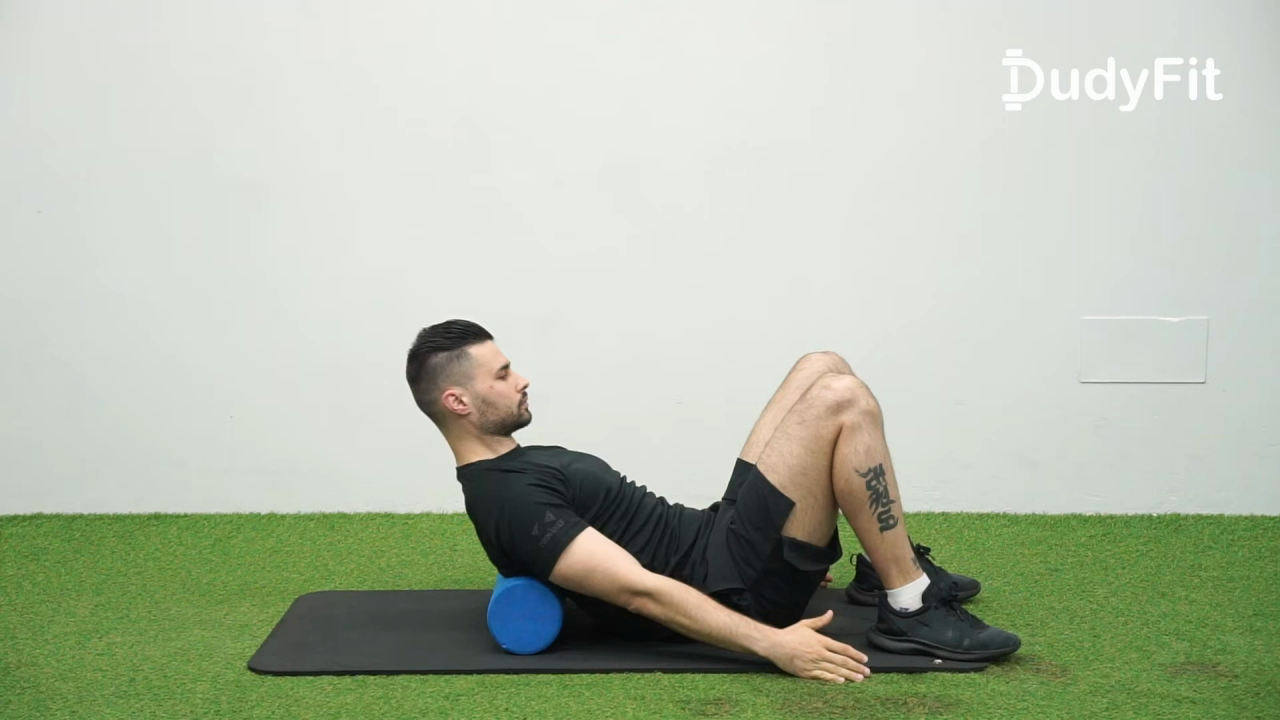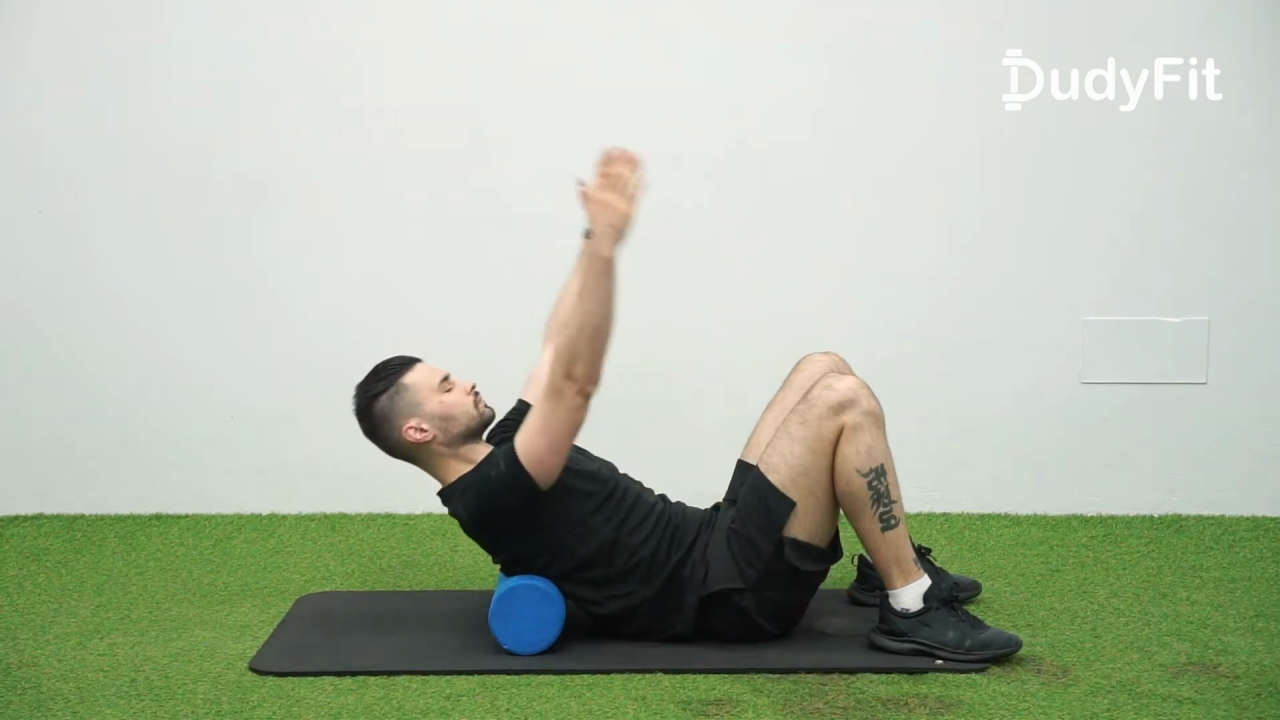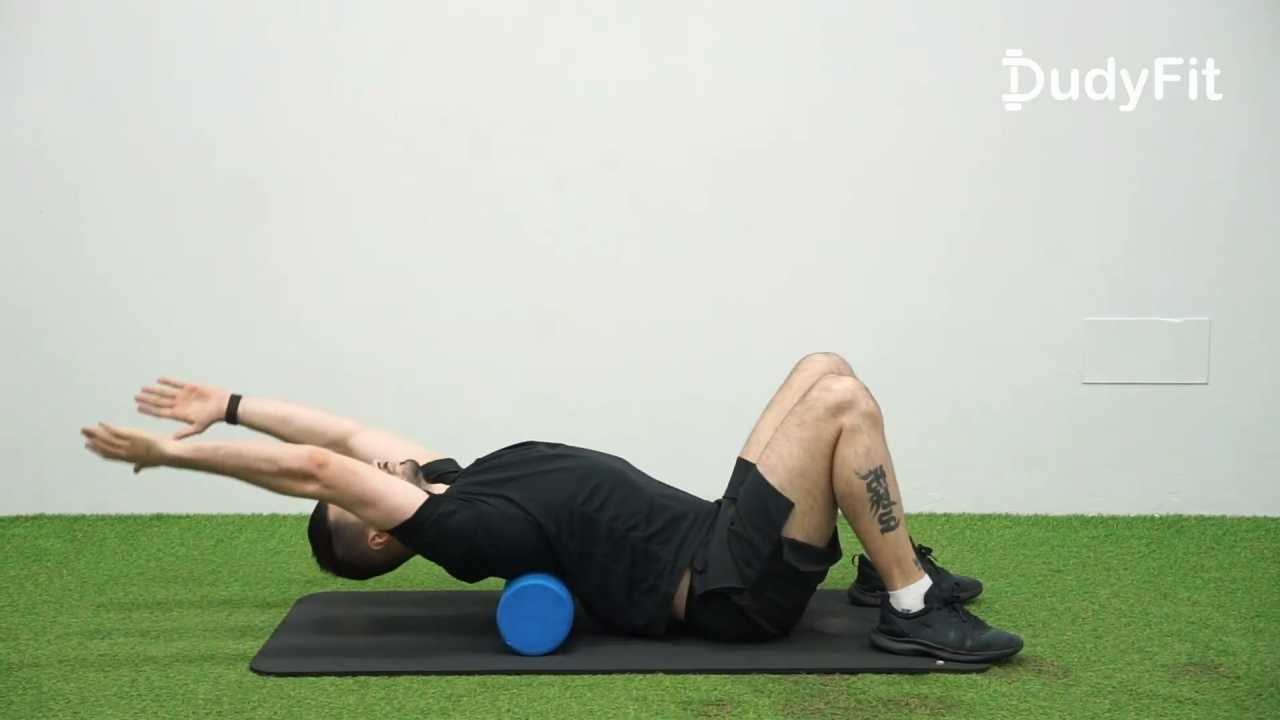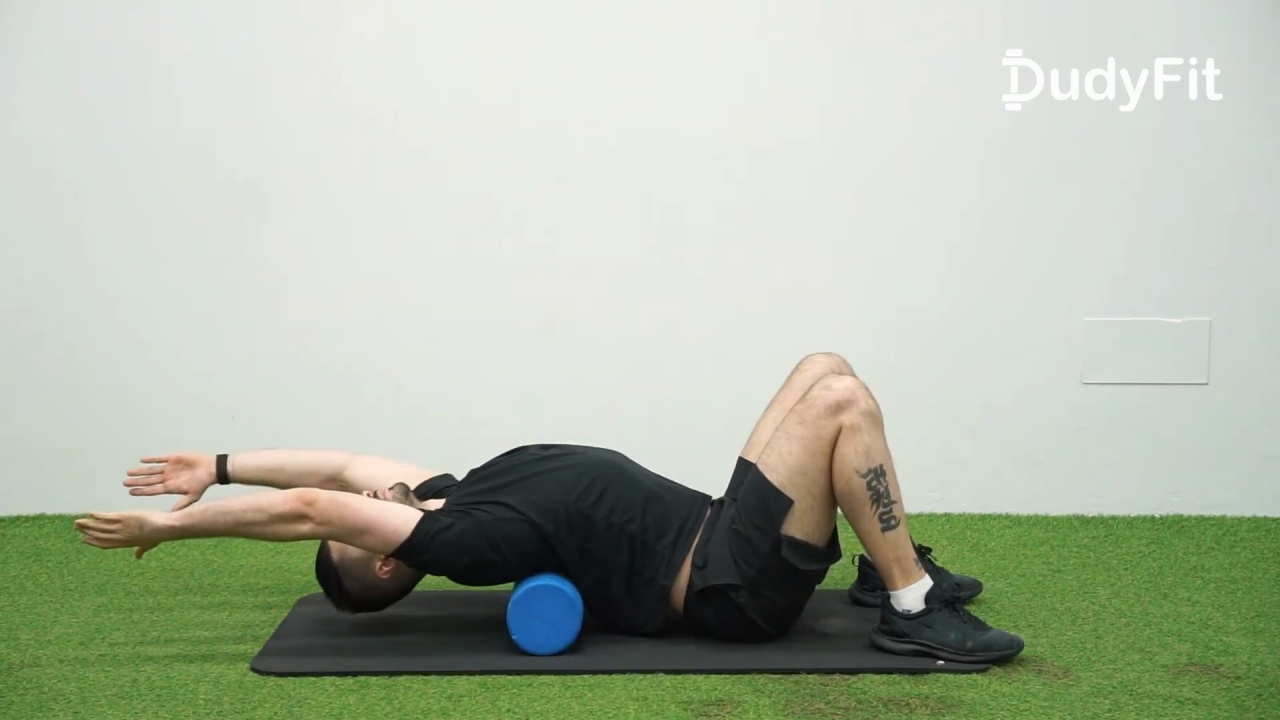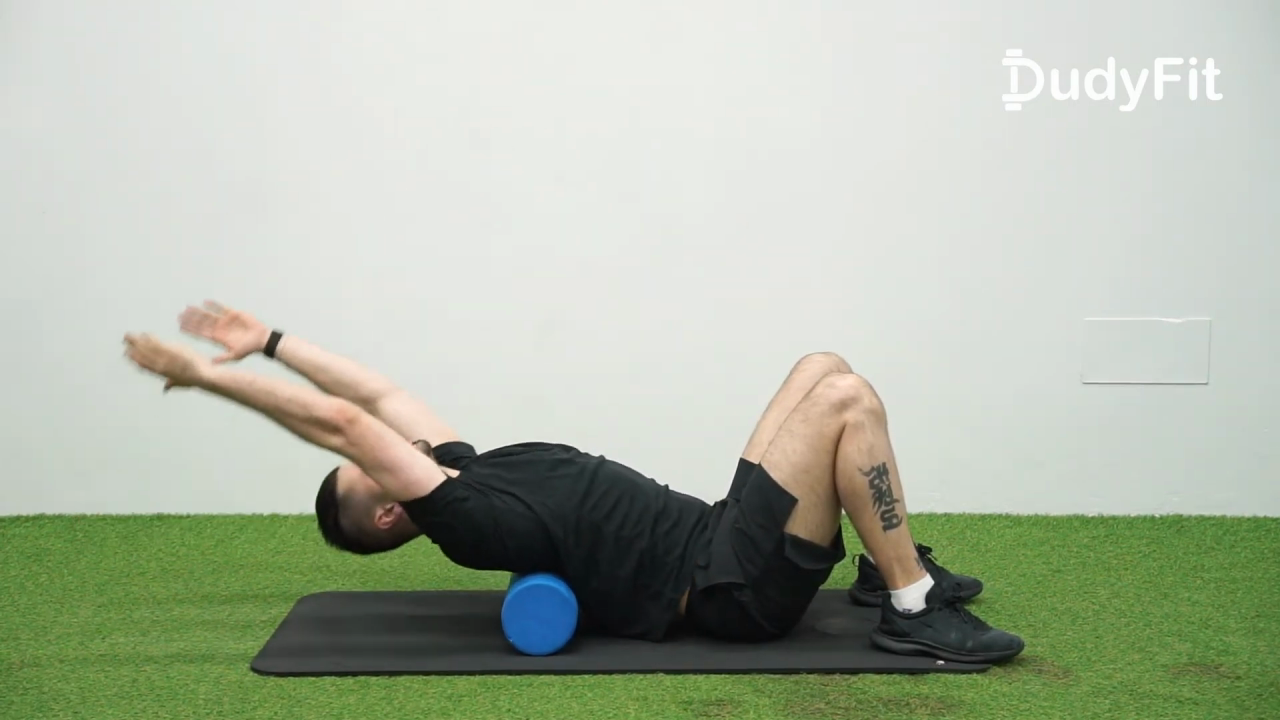
dt=1s
person 1, frame 1
left shoulder: (524, 468)
right shoulder: (509, 500)
right elbow: (641, 590)
right wrist: (773, 644)
left hip: (718, 539)
right hip: (738, 583)
left knee: (824, 370)
right knee: (845, 402)
left ankle: (890, 568)
right ankle: (911, 609)
person 1, frame 2
left shoulder: (501, 453)
right shoulder: (493, 496)
left elbow: (562, 354)
right elbow: (576, 380)
left wrist: (595, 237)
right wrist: (604, 245)
left hip: (713, 548)
right hip: (731, 590)
left knee: (824, 370)
right knee: (844, 402)
left ankle: (895, 573)
right ankle: (913, 609)
person 1, frame 3
left shoulder: (455, 486)
right shoulder: (460, 529)
left elbow: (346, 433)
right elbow: (322, 466)
left wrist: (226, 407)
right wrist: (170, 451)
left hip: (718, 541)
right hip: (730, 585)
left knee: (825, 370)
right knee: (842, 402)
left ankle: (896, 571)
right ankle: (914, 609)
person 1, frame 4
left shoulder: (453, 499)
right shoulder: (462, 538)
left elbow: (339, 465)
right elbow: (317, 504)
left wrist: (215, 467)
right wrist: (168, 524)
left hip: (720, 537)
right hip: (733, 581)
left knee: (825, 369)
right knee: (841, 402)
left ankle: (892, 569)
right ankle: (911, 608)
person 1, frame 5
left shoulder: (468, 474)
right shoulder: (469, 518)
left elbow: (379, 395)
right elbow: (349, 423)
left wrist: (265, 343)
right wrist: (212, 378)
left hip: (719, 541)
right hip: (737, 583)
left knee: (826, 369)
right knee: (848, 400)
left ankle: (892, 568)
right ankle: (914, 610)
